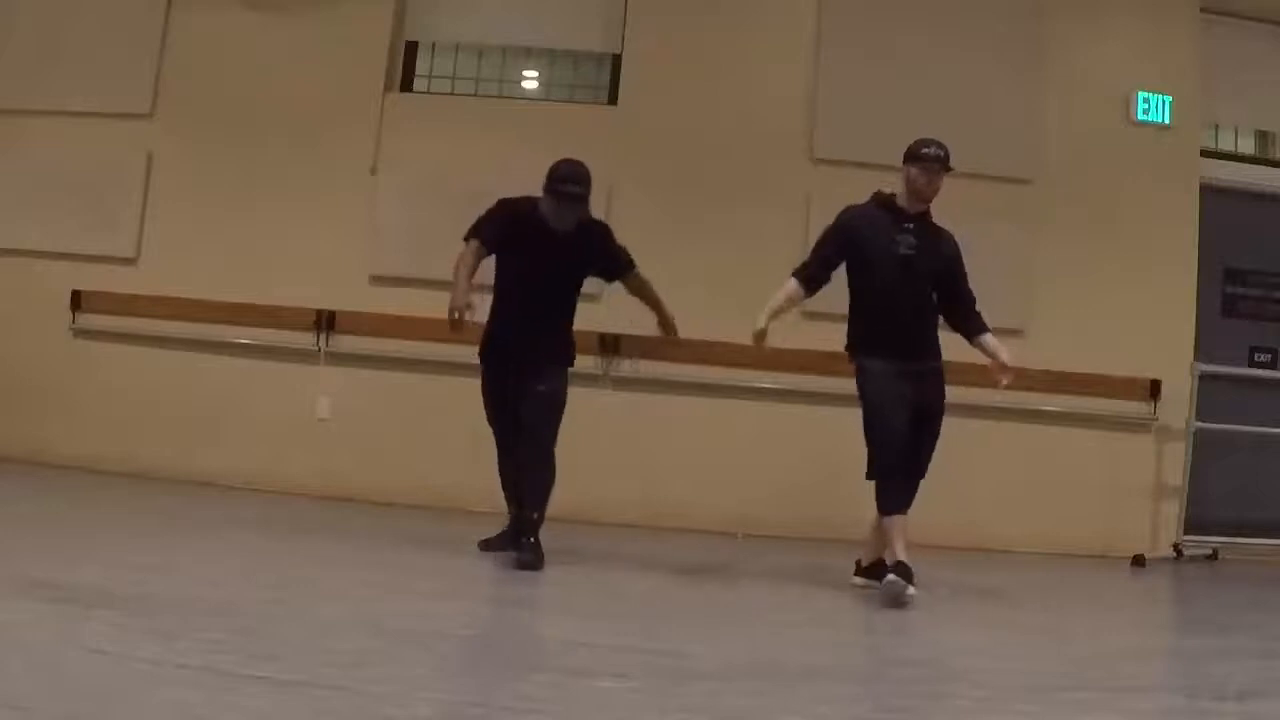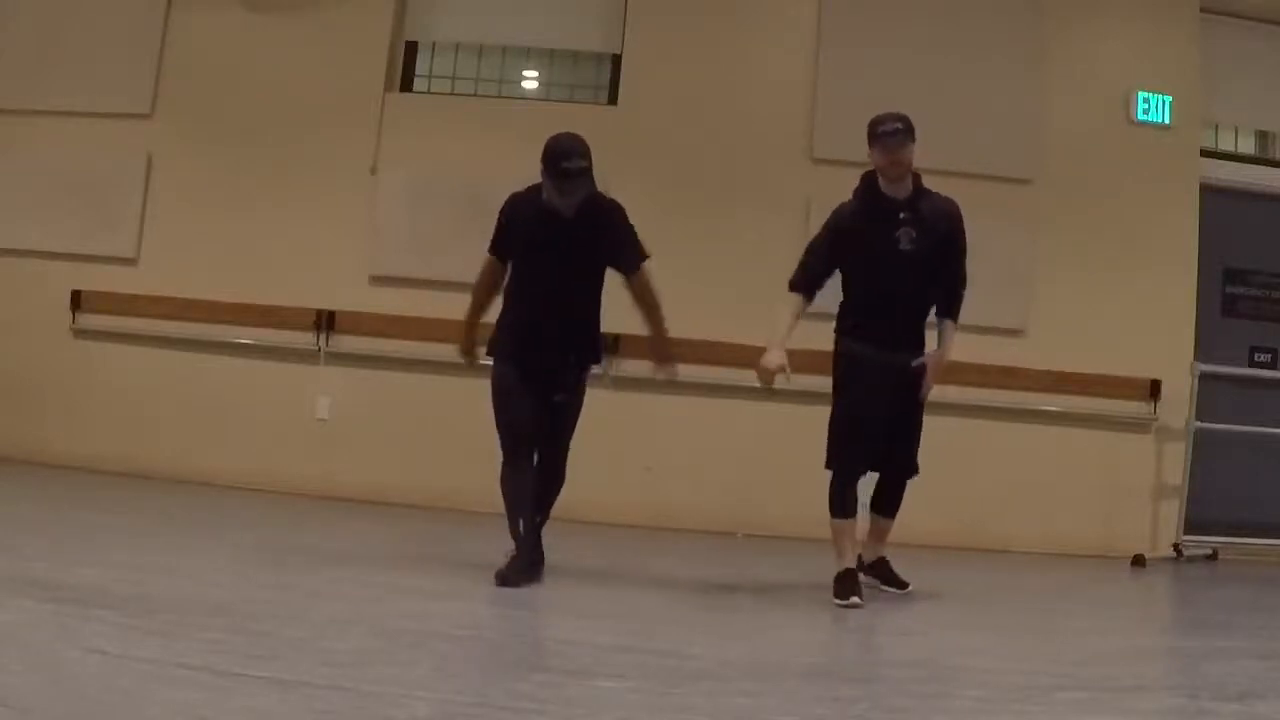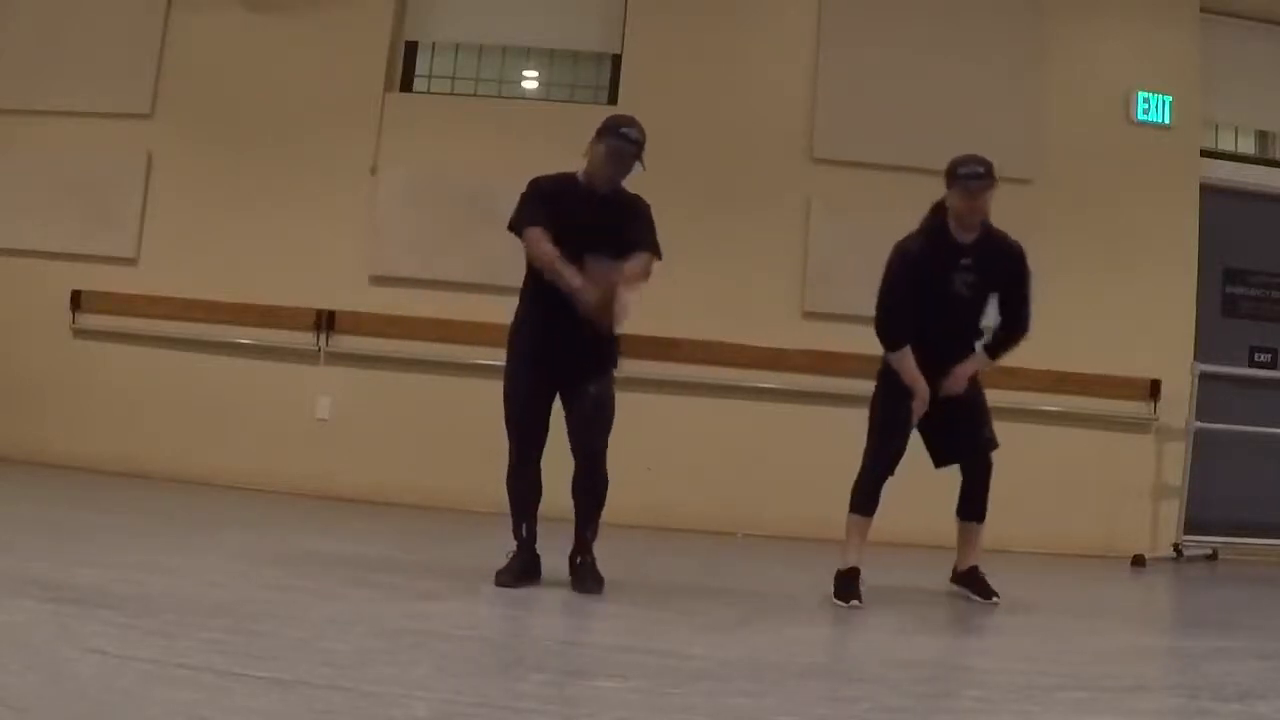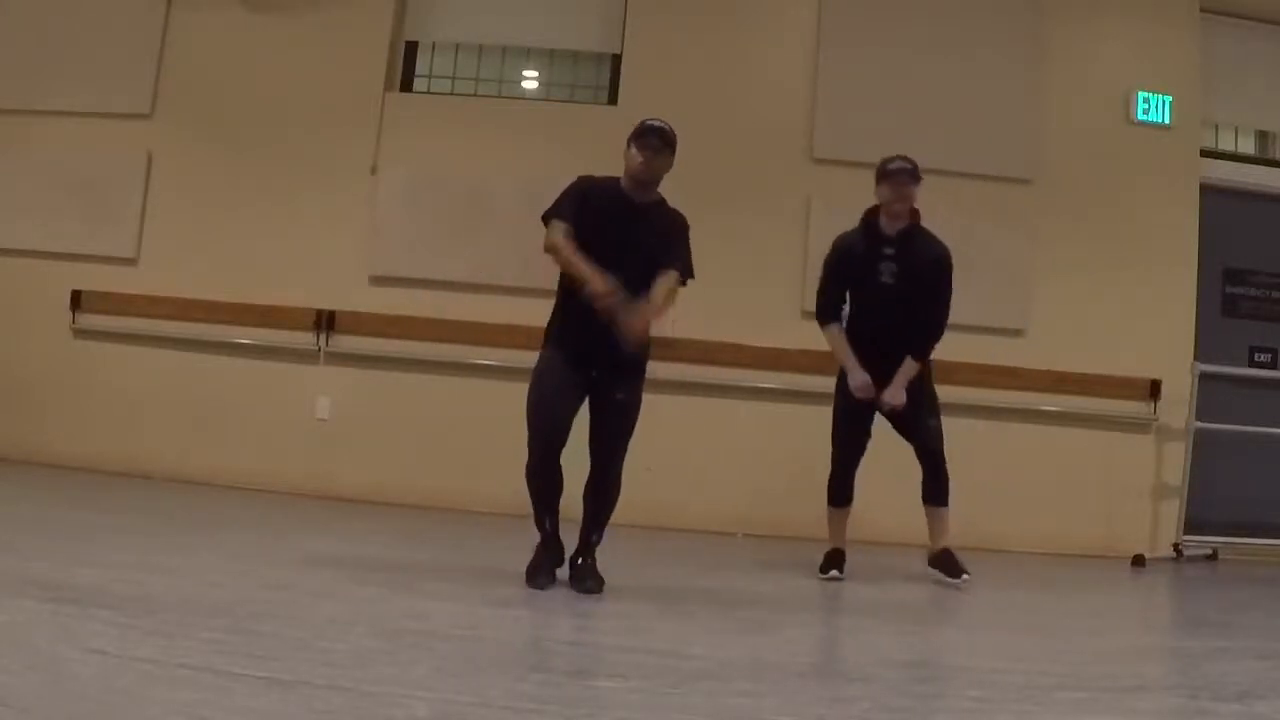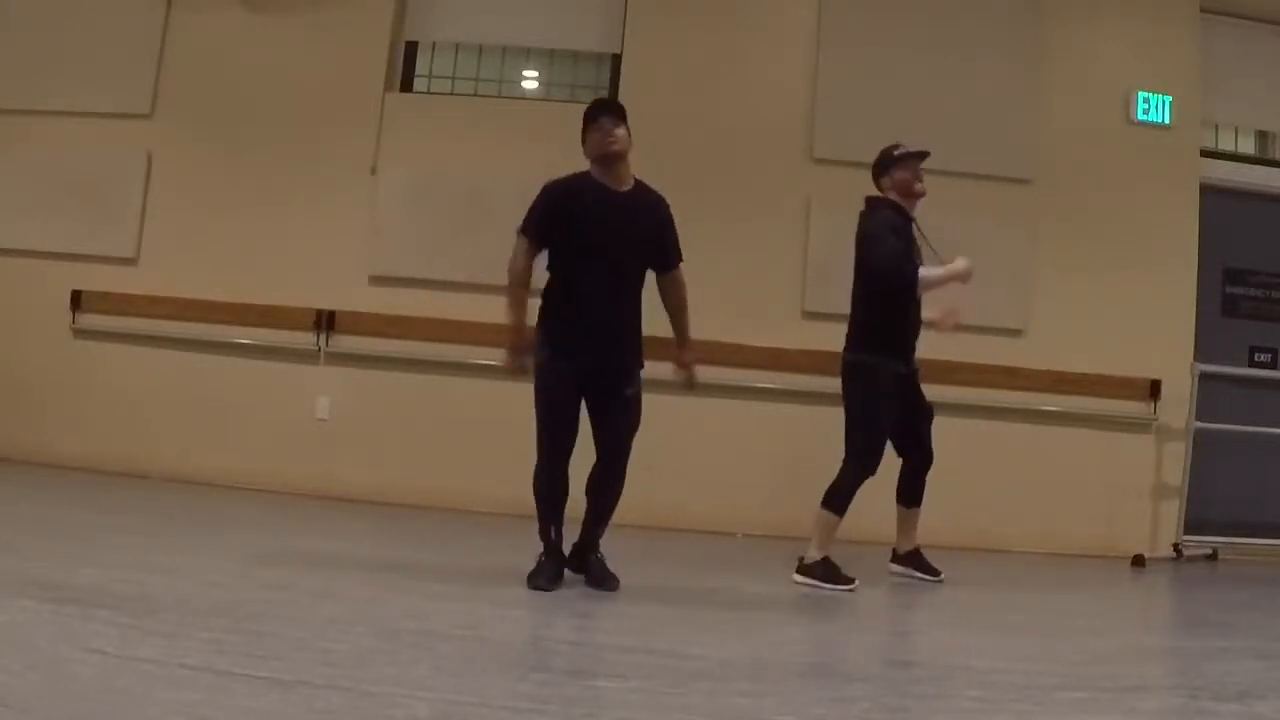
dt=1s
person 1, frame 1
left shoulder: (591, 236)
right shoulder: (508, 214)
left elbow: (629, 275)
right elbow: (472, 251)
left wrist: (661, 313)
right wrist: (460, 293)
left hip: (548, 357)
right hip: (499, 350)
left knee: (539, 442)
right knee: (507, 441)
left ankle: (531, 534)
right ankle: (517, 523)
person 1, frame 2
left shoulder: (607, 215)
right shoulder: (518, 208)
left elbow: (637, 277)
right elbow: (495, 267)
left wrist: (659, 339)
right wrist: (471, 325)
left hip: (571, 357)
right hip: (513, 352)
left knee: (553, 455)
right knee: (517, 450)
left ankle: (531, 535)
right ankle: (525, 548)
person 1, frame 3
left shoulder: (633, 210)
right shoulder: (545, 191)
left elbow: (644, 262)
right elbow: (537, 247)
left wrist: (615, 281)
right wrist: (577, 287)
left hip: (592, 356)
right hip: (532, 348)
left knee: (591, 458)
right knee: (524, 454)
left ankle: (583, 555)
right ankle: (525, 551)
person 1, frame 4
left shoulder: (671, 225)
right shoulder: (587, 192)
left elbow: (670, 281)
right elbow: (556, 239)
left wrist: (645, 315)
right wrist: (590, 278)
left hip: (624, 360)
right hip: (566, 348)
left knee: (608, 463)
right knee: (543, 443)
left ankle: (586, 556)
right ankle: (548, 542)
person 1, frame 5
left shoulder: (652, 208)
right shoulder: (562, 194)
left elbow: (670, 277)
right elbow: (523, 254)
left wrist: (683, 343)
right wrist: (517, 324)
left hip: (620, 354)
right hip: (560, 347)
left knee: (615, 456)
right knee: (554, 453)
left ankle: (588, 550)
right ankle: (551, 551)
person 2, frame 1
left shoulder: (942, 242)
right shoulder: (859, 221)
left elbow: (960, 308)
right elbow: (813, 272)
left wrist: (995, 351)
right wrist: (770, 313)
left hip: (925, 367)
right hip: (876, 361)
left knee: (911, 465)
right knee: (891, 455)
left ankle: (873, 560)
right ankle: (898, 561)
person 2, frame 2
left shoulder: (943, 214)
right shoulder: (852, 215)
left elbow: (952, 289)
right elbow: (808, 278)
left wrist: (942, 351)
right wrist: (778, 344)
left hip: (910, 356)
right hip: (859, 352)
left knee: (897, 466)
right knee: (849, 460)
left ankle: (874, 556)
right ankle: (846, 568)
person 2, frame 3
left shoulder: (1006, 255)
right shoulder: (914, 251)
left elbow: (1015, 324)
right elbow: (889, 326)
left wrist: (971, 368)
right wrist: (918, 388)
left hip: (959, 370)
right hip: (904, 369)
left knee: (979, 465)
right knee: (879, 461)
left ankle: (967, 567)
right ankle: (849, 567)
person 2, frame 4
left shoulder: (933, 254)
right shoulder: (849, 246)
left elbow: (932, 327)
right elbow: (827, 312)
left wrist: (901, 383)
right wrist: (852, 369)
left hip: (910, 370)
right hip: (858, 366)
left knee: (933, 453)
right knee: (845, 456)
left ankle: (940, 551)
right ankle: (835, 550)
person 2, frame 5
left shoulder: (900, 227)
right shoulder: (882, 225)
right elbow: (899, 281)
left wrist: (930, 318)
right wrist: (950, 273)
left hip: (897, 363)
right hip: (871, 362)
left knee: (919, 453)
right knee: (862, 459)
left ankle: (906, 551)
right ankle: (813, 558)
